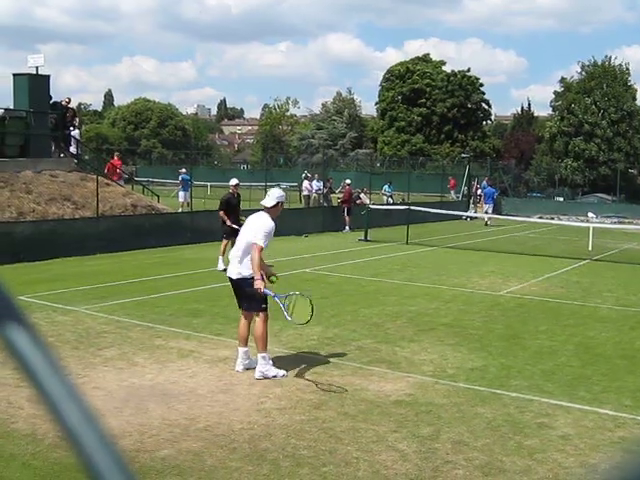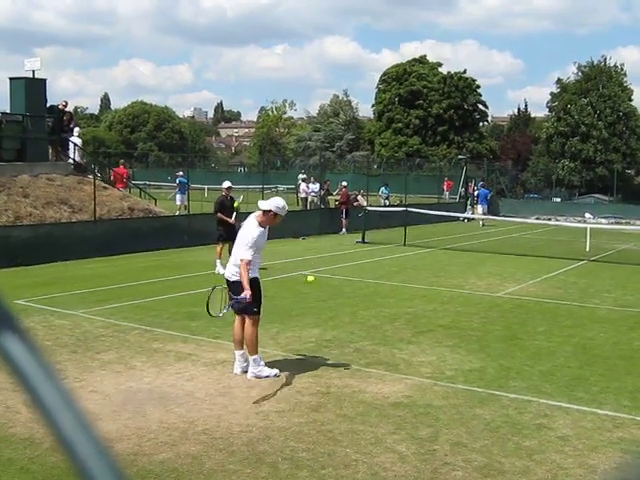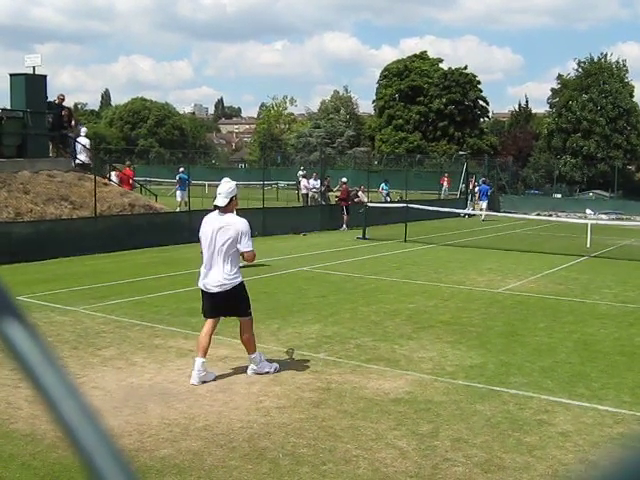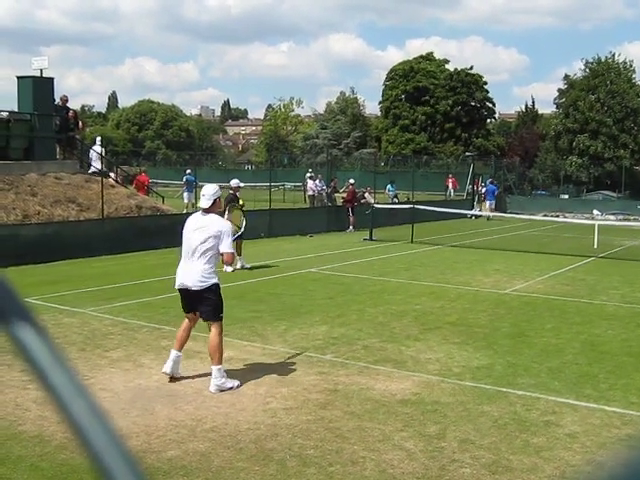
dt=0.7s
person 1, frame 1
left shoulder: (256, 217)
right shoulder: (267, 224)
right elbow: (256, 252)
left wrist: (267, 270)
right wrist: (258, 278)
left hip: (234, 272)
right hip: (247, 274)
left knee: (247, 315)
right knee: (262, 316)
left ankle: (243, 360)
right ankle: (264, 366)
person 1, frame 2
left shoulder: (259, 217)
right shoulder: (253, 233)
right elbow: (244, 264)
right wrist: (247, 288)
left hip: (236, 276)
right hip: (243, 277)
left knee: (241, 317)
right knee: (252, 319)
left ankle: (240, 363)
right ankle: (255, 367)
person 1, frame 3
left shoulder: (207, 220)
right shoulder: (240, 224)
right elbow: (249, 258)
left hip: (208, 281)
right hip: (230, 282)
left knee: (210, 324)
right knee: (245, 321)
left ankle: (199, 370)
right ankle: (257, 363)
person 1, frame 4
left shoulder: (191, 219)
right shoulder: (223, 225)
right elbow: (228, 260)
right wrist: (225, 254)
left hip: (184, 279)
right hip: (204, 281)
left knee: (190, 318)
right knee: (215, 326)
left ankle: (172, 363)
right ankle: (218, 378)
